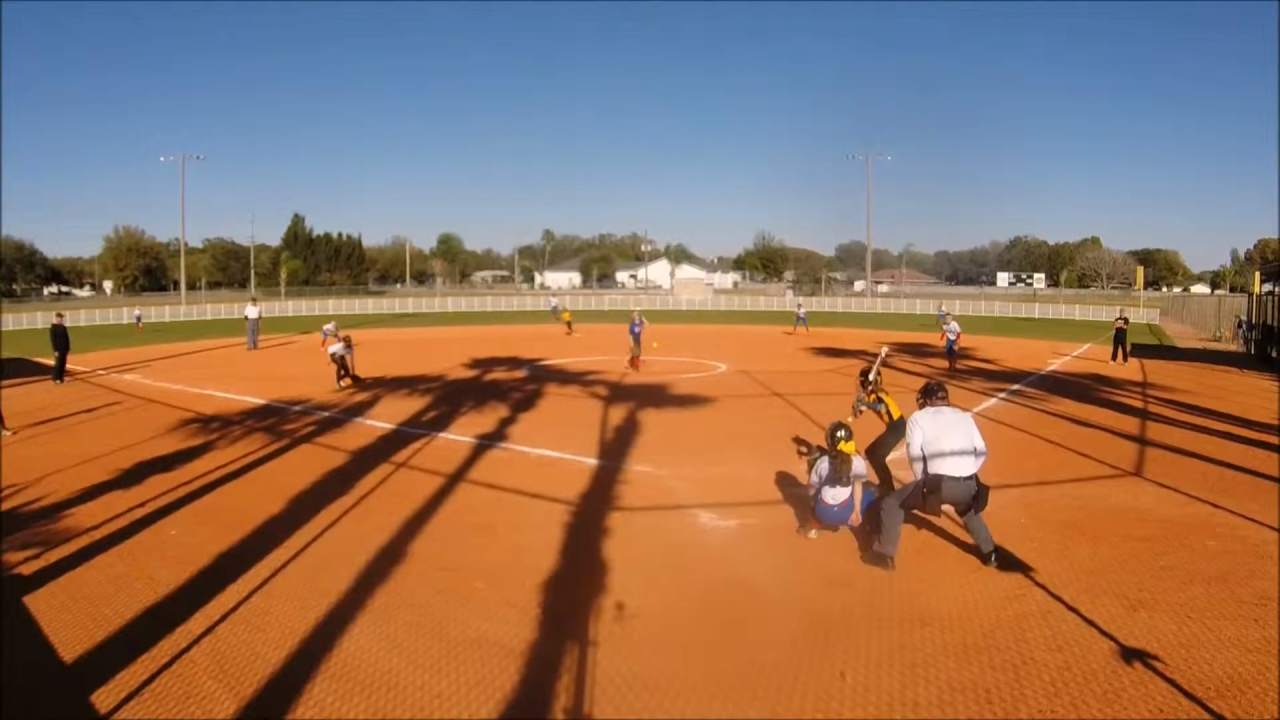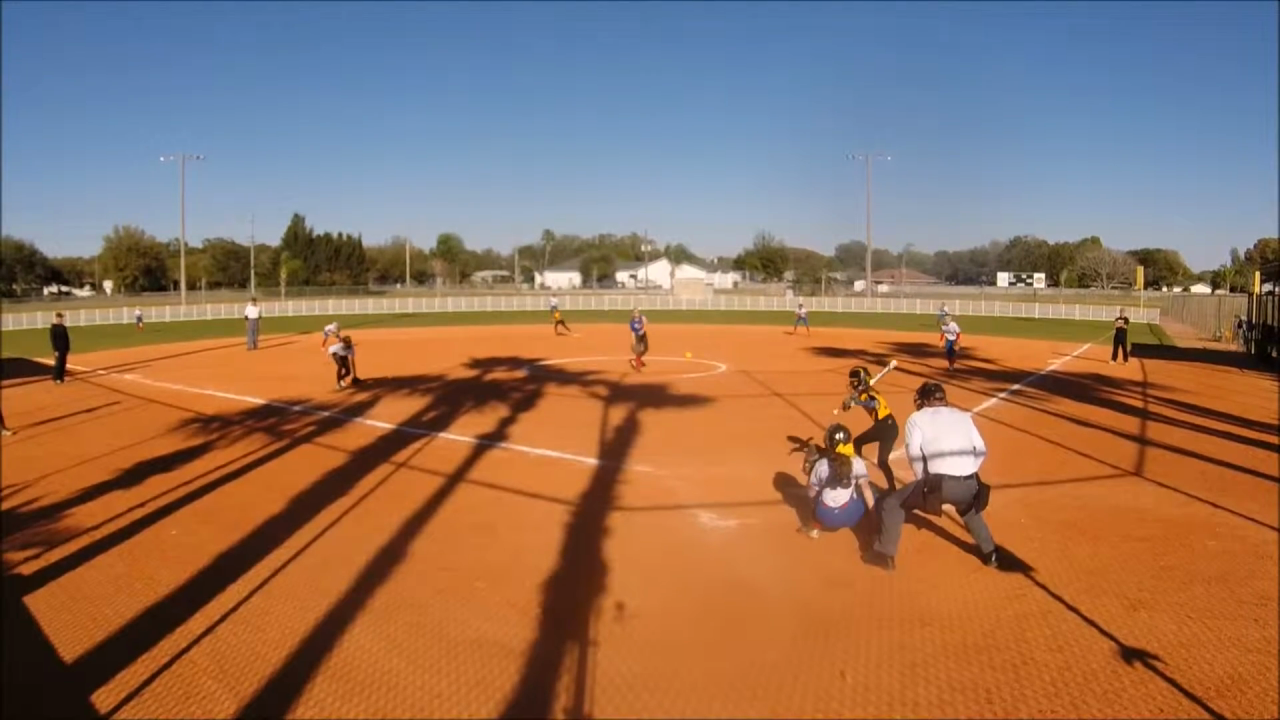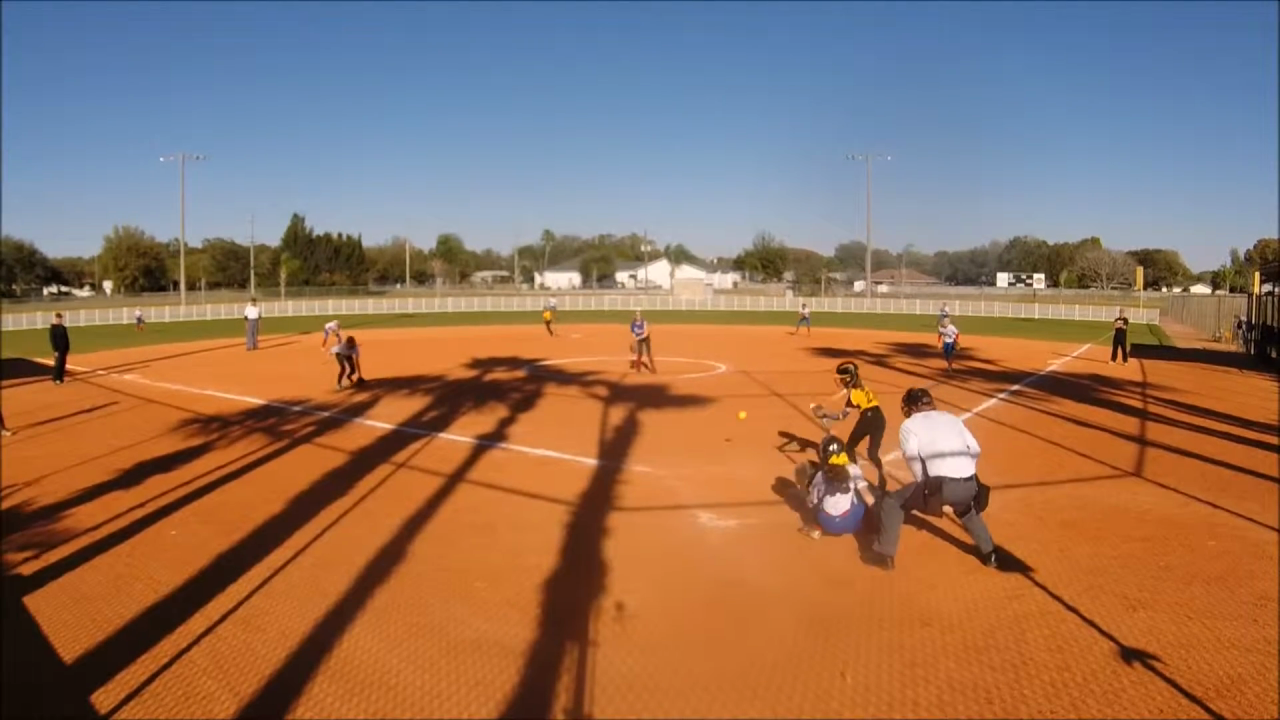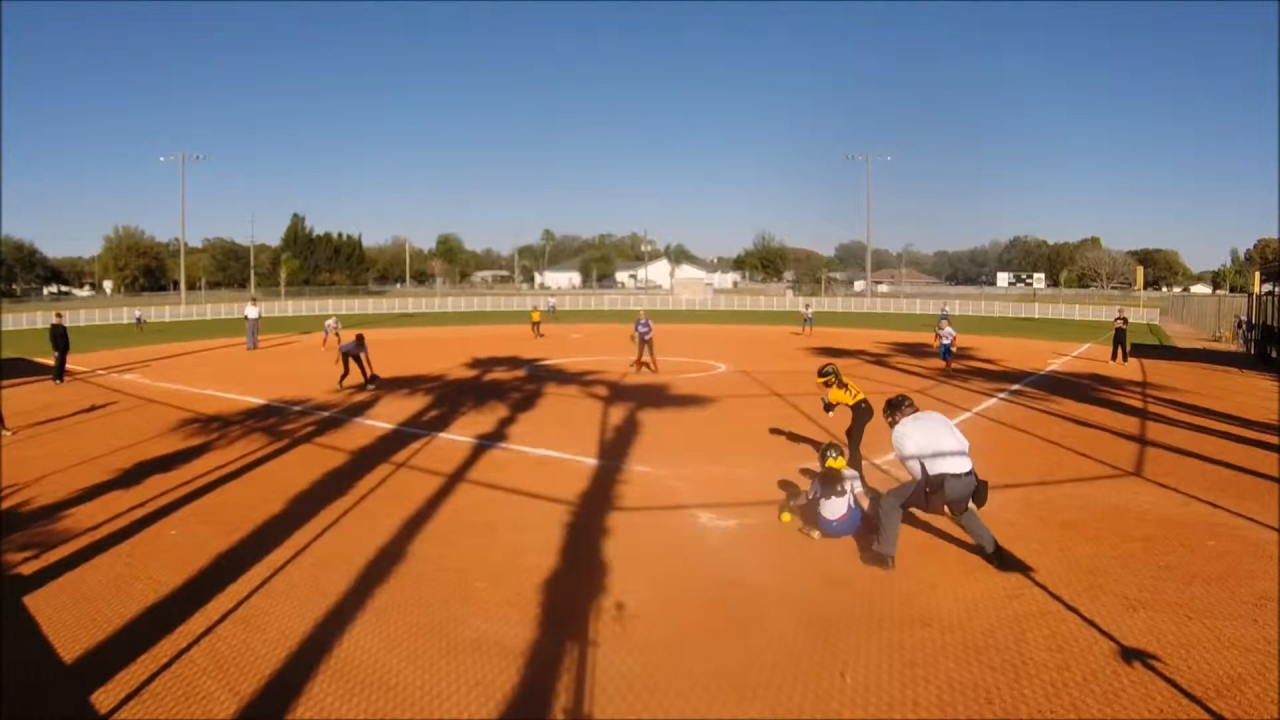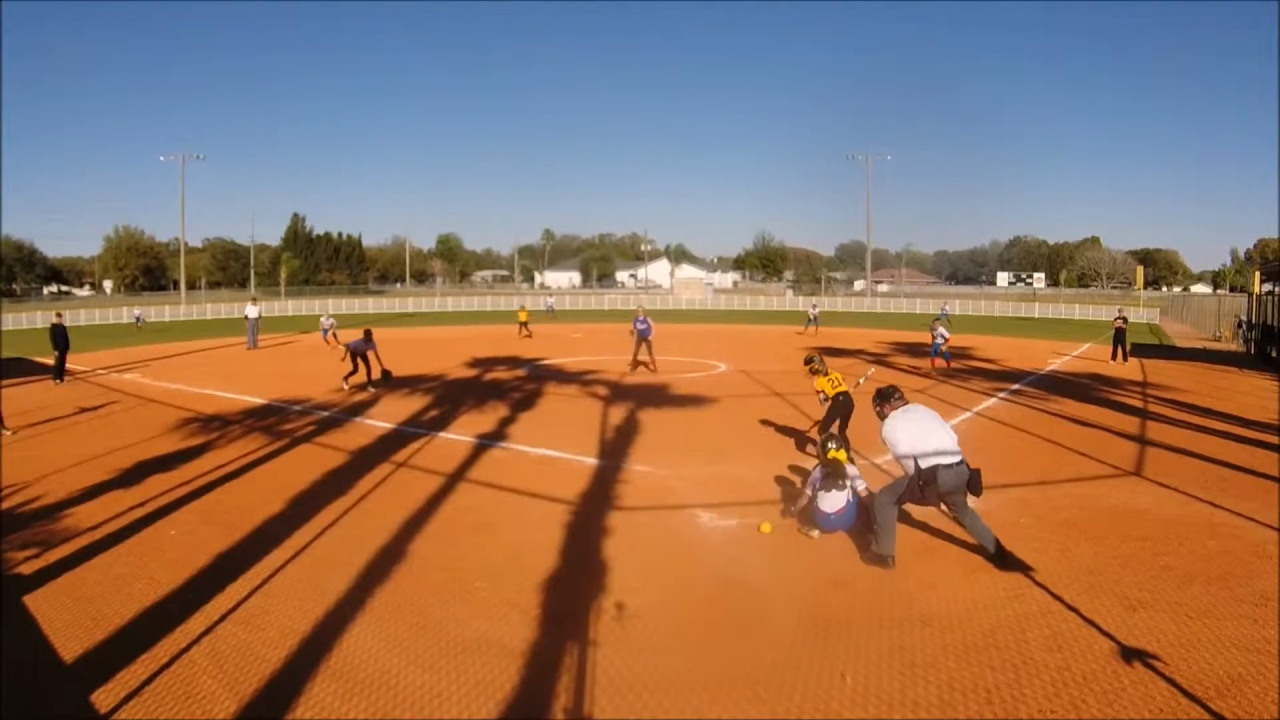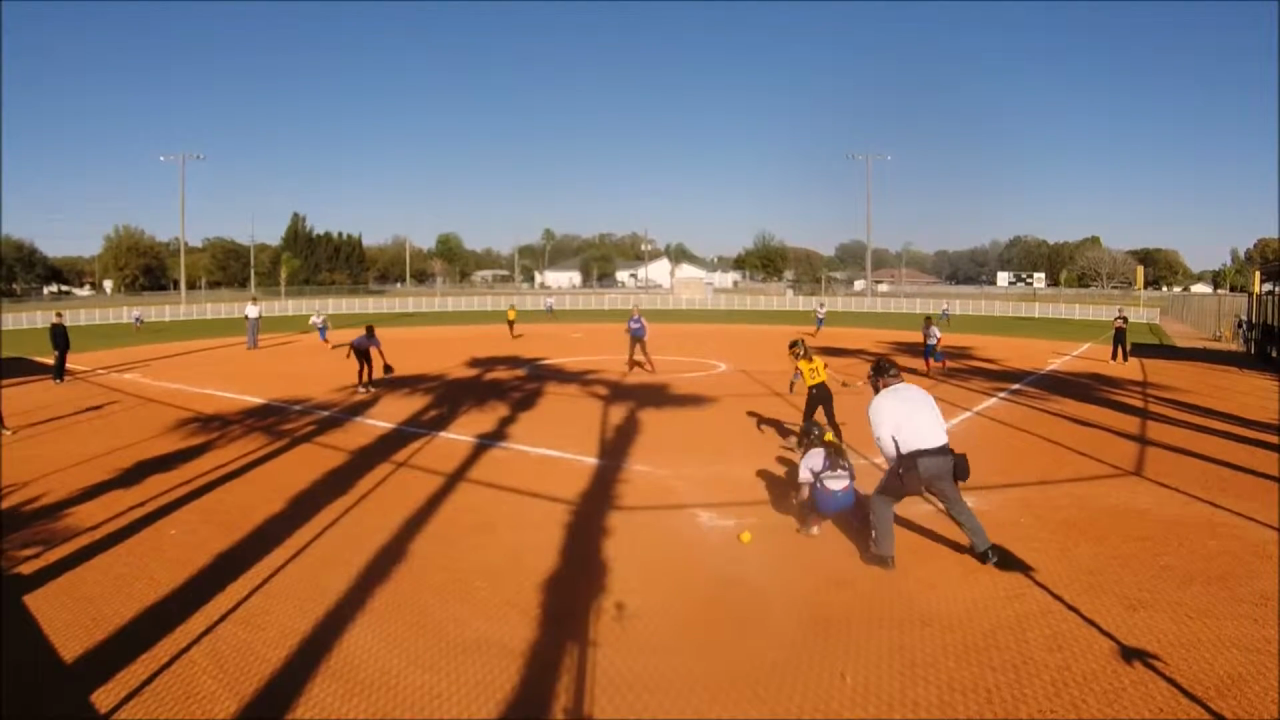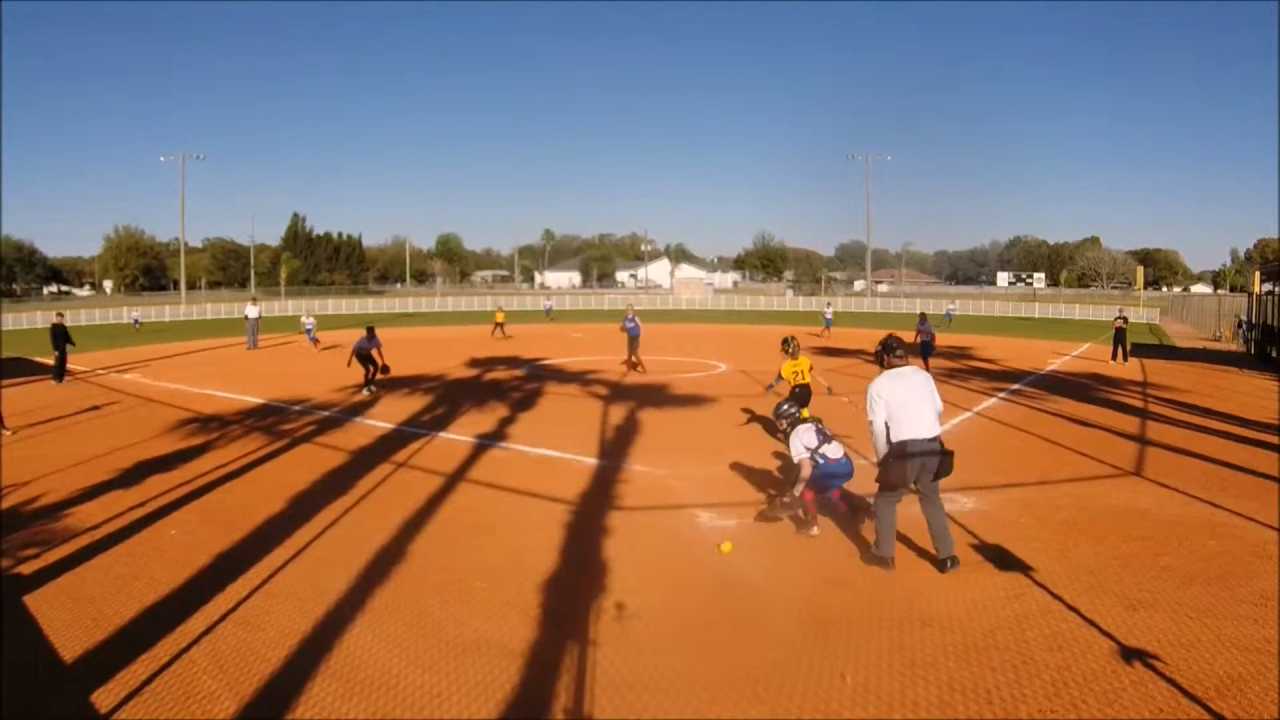
dt=0.2s
person 1, frame 1
left shoulder: (918, 417)
right shoulder: (965, 416)
left elbow: (914, 453)
right elbow: (981, 451)
left wrist: (923, 481)
left hip: (938, 483)
right hip: (968, 485)
left knee: (891, 503)
right knee: (968, 509)
left ankle: (884, 555)
right ankle: (989, 554)
person 1, frame 2
left shoulder: (917, 418)
right shoulder: (963, 416)
left elbow: (913, 453)
right elbow: (981, 450)
left wrist: (924, 481)
left hip: (939, 483)
right hip: (968, 484)
left knee: (891, 503)
right knee: (969, 508)
left ankle: (884, 554)
right ankle: (990, 553)
person 1, frame 3
left shoulder: (909, 424)
right shoulder: (952, 418)
left elbow: (912, 457)
right elbow: (975, 449)
left wrist: (924, 484)
left hip: (939, 485)
right hip: (969, 485)
left knee: (890, 503)
right knee: (967, 509)
left ankle: (884, 555)
right ankle: (989, 553)
person 1, frame 4
left shoulder: (899, 431)
right shoulder: (936, 416)
left elbow: (911, 461)
right elbow: (963, 444)
left wrist: (926, 485)
left hip: (941, 482)
right hip: (968, 480)
left knee: (889, 502)
right knee: (961, 510)
left ankle: (884, 554)
right ankle: (992, 551)
person 1, frame 5
left shoulder: (889, 426)
right shoulder: (924, 410)
left elbow: (906, 458)
right elbow: (953, 439)
left wrist: (920, 480)
left hip: (933, 474)
right hip: (960, 470)
left knee: (883, 500)
right knee: (960, 508)
left ankle: (883, 554)
right ankle: (995, 550)
person 1, frame 6
left shoulder: (878, 403)
right shoulder: (919, 391)
left elbow: (885, 443)
right elbow: (941, 426)
left wrist: (899, 469)
left hip: (914, 460)
right hip: (943, 456)
left knee: (880, 499)
right knee: (955, 503)
left ankle: (883, 554)
right ankle: (985, 549)
person 1, frame 7
left shoulder: (878, 384)
right shoulder: (924, 376)
left elbow: (878, 426)
right elbow: (938, 409)
left wrist: (883, 457)
left hip: (904, 450)
right hip: (933, 448)
left knee: (885, 501)
right knee: (932, 501)
left ankle: (884, 554)
right ankle: (947, 556)
